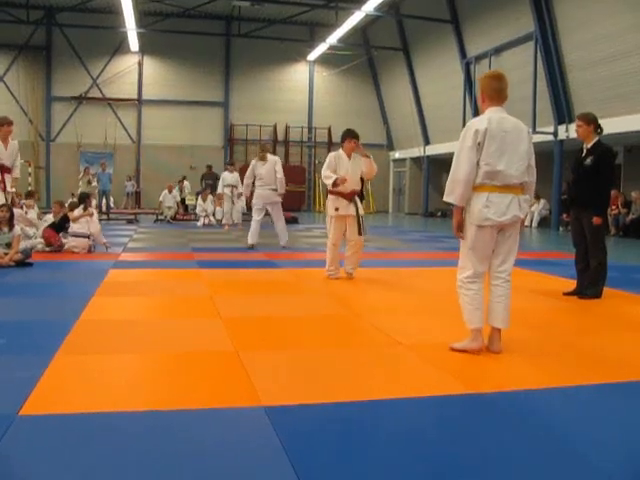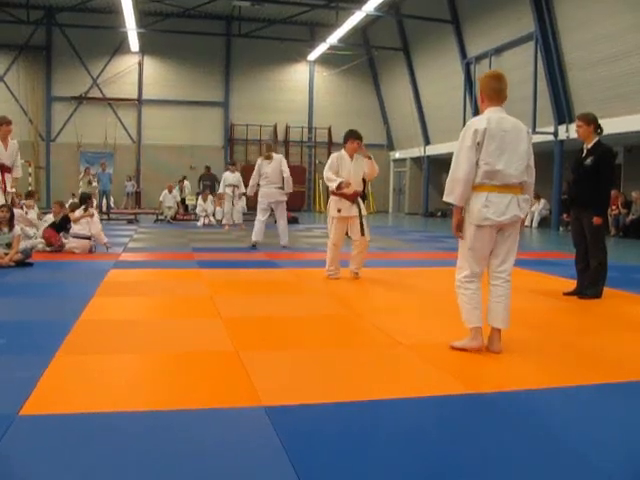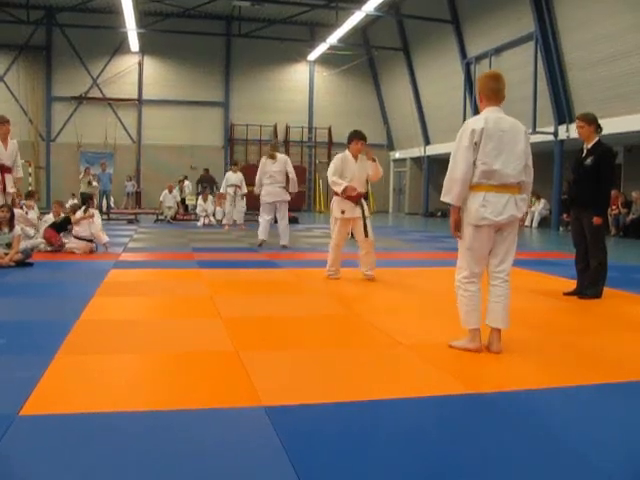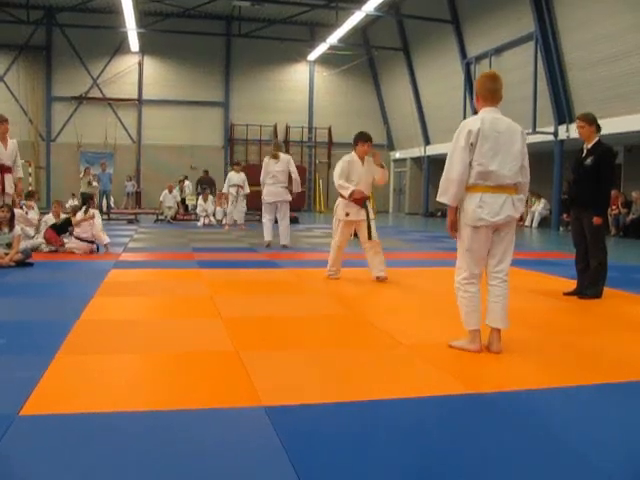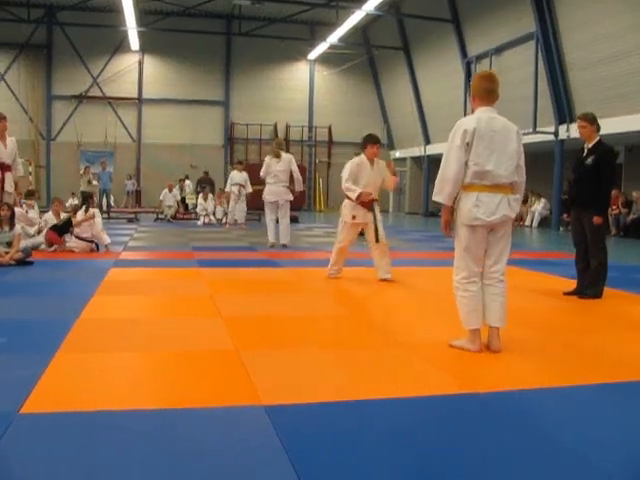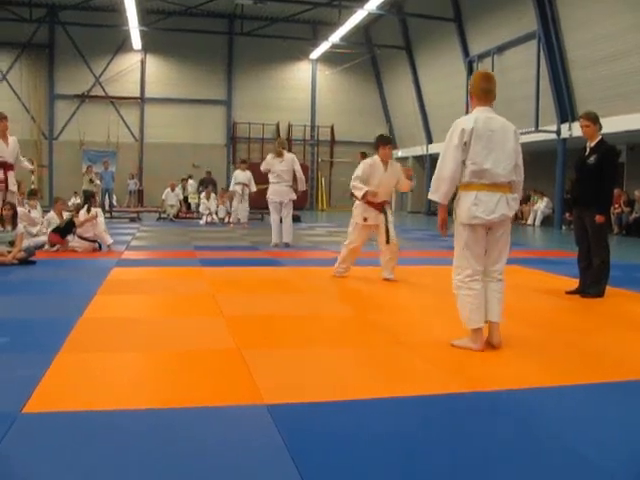
dt=0.1s
person 1, frame 1
left shoulder: (477, 126)
right shoulder: (522, 129)
left elbow: (463, 171)
right elbow: (530, 173)
left wrist: (457, 209)
right wrist: (522, 208)
left hip: (484, 203)
right hip: (512, 204)
left knee: (470, 273)
right knee: (501, 274)
left ankle: (475, 336)
right ankle: (495, 337)
person 1, frame 2
left shoulder: (476, 125)
right shoulder: (521, 129)
left elbow: (463, 170)
right elbow: (529, 173)
left wrist: (457, 208)
right wrist: (521, 208)
left hip: (483, 203)
right hip: (511, 204)
left knee: (468, 273)
right knee: (502, 274)
left ankle: (475, 335)
right ankle: (495, 337)
person 1, frame 3
left shoulder: (474, 125)
right shoulder: (519, 129)
left elbow: (460, 170)
right elbow: (527, 173)
left wrist: (455, 208)
right wrist: (519, 207)
left hip: (481, 203)
right hip: (509, 204)
left knee: (468, 274)
right knee: (501, 274)
left ankle: (473, 336)
right ankle: (495, 337)
person 1, frame 4
left shoulder: (471, 125)
right shoulder: (516, 130)
left elbow: (456, 170)
right elbow: (524, 173)
left wrist: (451, 207)
right wrist: (516, 206)
left hip: (478, 203)
right hip: (507, 204)
left knee: (469, 274)
right knee: (499, 274)
left ankle: (473, 337)
right ankle: (495, 338)
person 1, frame 5
left shoulder: (466, 125)
right shoulder: (512, 129)
left elbow: (452, 170)
right elbow: (520, 173)
left wrist: (446, 206)
right wrist: (512, 205)
left hip: (474, 202)
right hip: (503, 203)
left knee: (467, 274)
right knee: (496, 274)
left ankle: (473, 337)
right ankle: (494, 336)
person 1, frame 6
left shoulder: (464, 124)
right shoulder: (510, 129)
left elbow: (449, 168)
right elbow: (518, 171)
left wrist: (442, 205)
right wrist: (511, 203)
left hip: (474, 200)
right hip: (502, 201)
left knee: (468, 272)
right knee: (494, 271)
left ankle: (476, 336)
right ankle: (493, 330)
person 2, frame 1
left shoulder: (604, 151)
right shoulder: (581, 152)
left elbow: (606, 185)
left wrist: (600, 213)
right wrist: (569, 208)
left hip: (593, 210)
right hip: (577, 209)
left knee: (595, 250)
right knee: (580, 249)
left ankle: (594, 289)
right ankle: (582, 286)
person 2, frame 2
left shoulder: (604, 151)
right shoulder: (581, 153)
left elbow: (606, 185)
left wrist: (600, 212)
right wrist: (569, 208)
left hip: (593, 210)
right hip: (578, 209)
left knee: (595, 250)
right knee: (581, 250)
left ankle: (594, 288)
right ankle: (582, 285)
person 2, frame 3
left shoulder: (605, 151)
right shoulder: (581, 152)
left elbow: (607, 185)
left wrist: (600, 212)
right wrist: (570, 208)
left hip: (593, 210)
right hip: (578, 209)
left knee: (595, 250)
right knee: (580, 249)
left ankle: (594, 288)
right ankle: (582, 286)
person 2, frame 4
left shoulder: (605, 151)
right shoulder: (581, 152)
left elbow: (607, 185)
left wrist: (600, 213)
right wrist: (569, 208)
left hip: (593, 210)
right hip: (578, 209)
left knee: (596, 250)
right knee: (581, 249)
left ankle: (594, 289)
right ankle: (582, 285)
person 2, frame 5
left shoulder: (605, 151)
right shoulder: (582, 152)
left elbow: (607, 185)
left wrist: (601, 212)
right wrist: (570, 208)
left hip: (593, 210)
right hip: (578, 209)
left knee: (596, 250)
right knee: (581, 249)
left ankle: (594, 289)
right ankle: (582, 286)
person 2, frame 6
left shoulder: (607, 150)
right shoulder: (584, 151)
left elbow: (609, 183)
left wrist: (603, 211)
right wrist: (572, 207)
left hip: (596, 209)
right hip: (580, 208)
left knee: (598, 249)
right knee: (583, 248)
left ankle: (597, 287)
right ankle: (584, 284)
person 3, frame 1
left shoulder: (359, 159)
right shoulder: (333, 157)
left elbow: (370, 174)
right elbow: (325, 174)
left wrist: (366, 156)
right wrist: (336, 180)
left hip: (353, 202)
right hip: (337, 201)
left knee: (356, 239)
right knee: (334, 239)
left ankle: (350, 269)
right ankle: (332, 271)
person 3, frame 2
left shoulder: (361, 159)
right shoulder: (336, 158)
left elbow: (371, 174)
right elbow: (328, 175)
left wrist: (367, 157)
right wrist: (340, 183)
left hip: (356, 203)
right hip: (339, 202)
left knee: (362, 238)
right knee: (335, 240)
left ankle: (356, 268)
right ankle: (332, 271)
person 3, frame 3
left shoulder: (365, 161)
right shoulder: (340, 159)
left elbow: (375, 177)
right elbow: (332, 178)
left wrist: (372, 160)
right wrist: (345, 187)
left hip: (359, 204)
right hip: (342, 203)
left knee: (366, 239)
right knee: (337, 240)
left ankle: (368, 270)
right ankle: (332, 271)
person 3, frame 4
left shoulder: (371, 162)
right shoulder: (346, 161)
left elbow: (380, 181)
right elbow: (339, 181)
left wrist: (380, 165)
right wrist: (352, 191)
left hip: (364, 206)
right hip: (347, 205)
left knee: (372, 240)
right knee: (339, 241)
left ankle: (379, 272)
right ankle: (332, 271)
person 3, frame 5
left shoulder: (381, 165)
right shoulder: (355, 163)
left elbow: (390, 185)
right elbow: (346, 184)
left wrist: (392, 173)
right wrist: (359, 194)
left hip: (371, 208)
right hip: (353, 207)
left knee: (380, 242)
right knee: (343, 242)
left ankle: (385, 273)
right ankle: (333, 270)
person 3, frame 6
left shoulder: (396, 167)
right shoulder: (368, 164)
left elbow: (403, 187)
right elbow: (355, 182)
left wrist: (407, 177)
right wrist: (365, 192)
left hip: (383, 210)
right hip: (365, 209)
left knee: (390, 243)
right knee: (354, 242)
left ankle: (387, 273)
right ankle: (340, 268)
